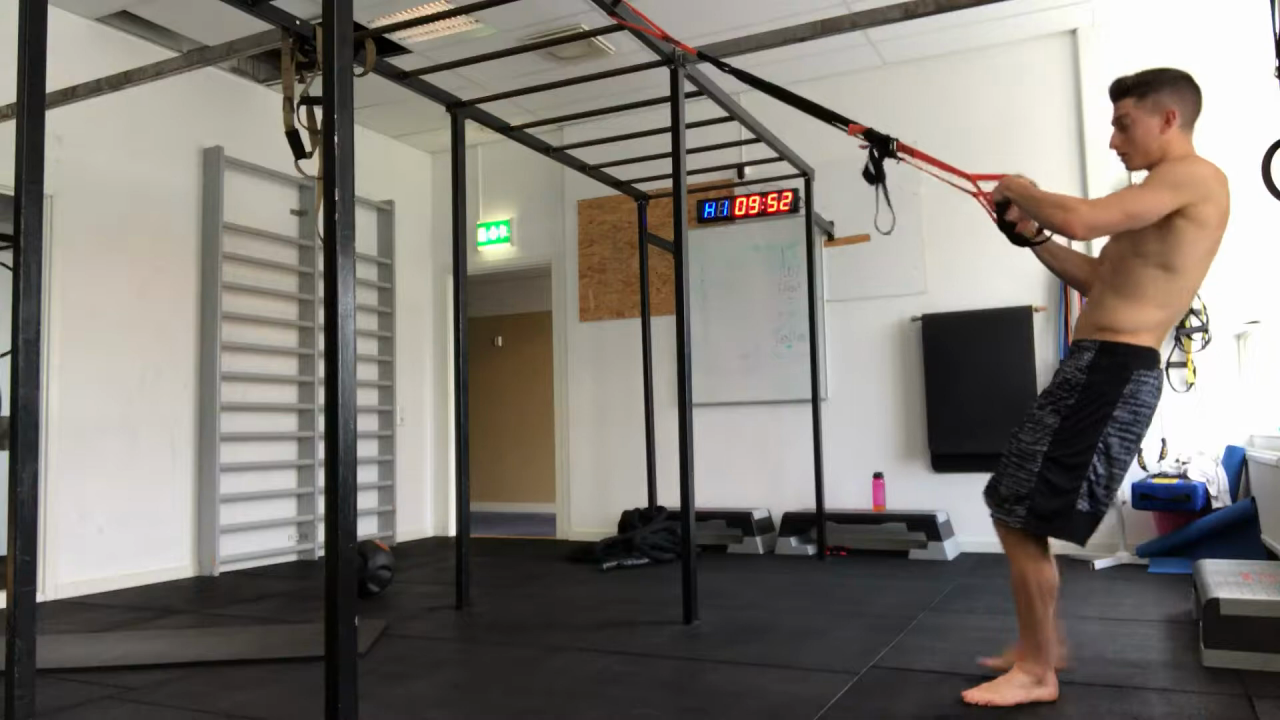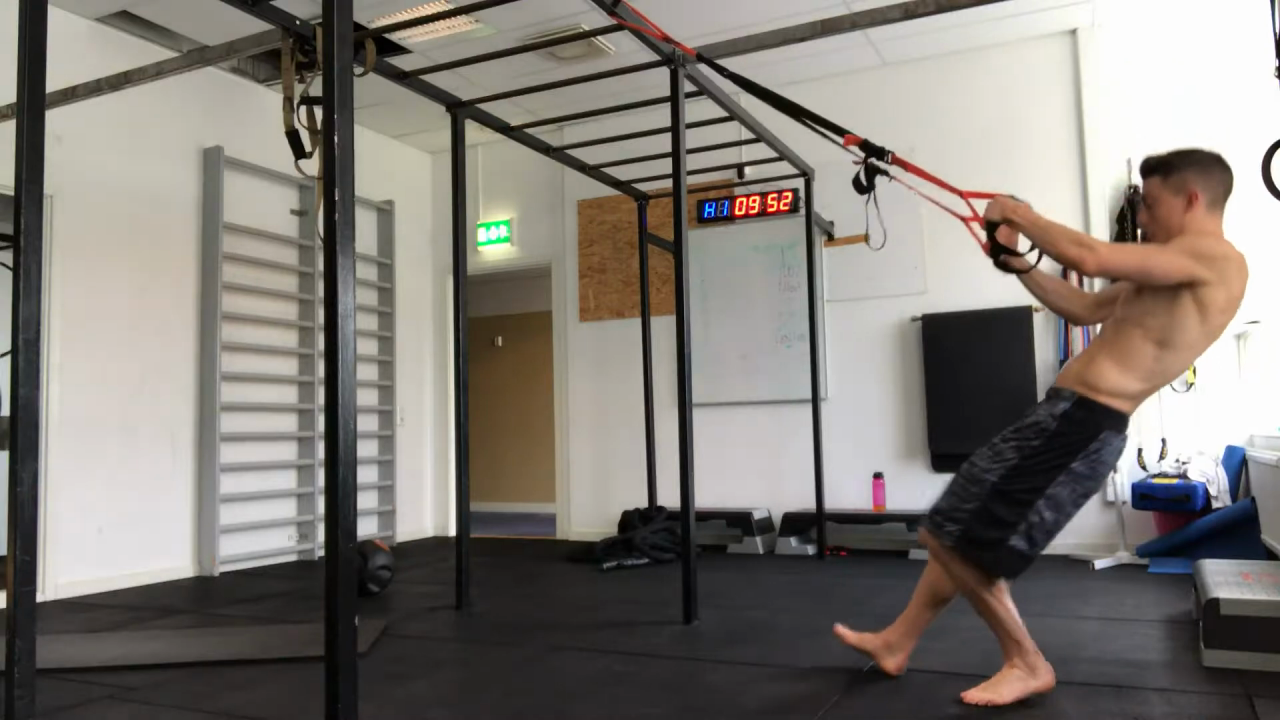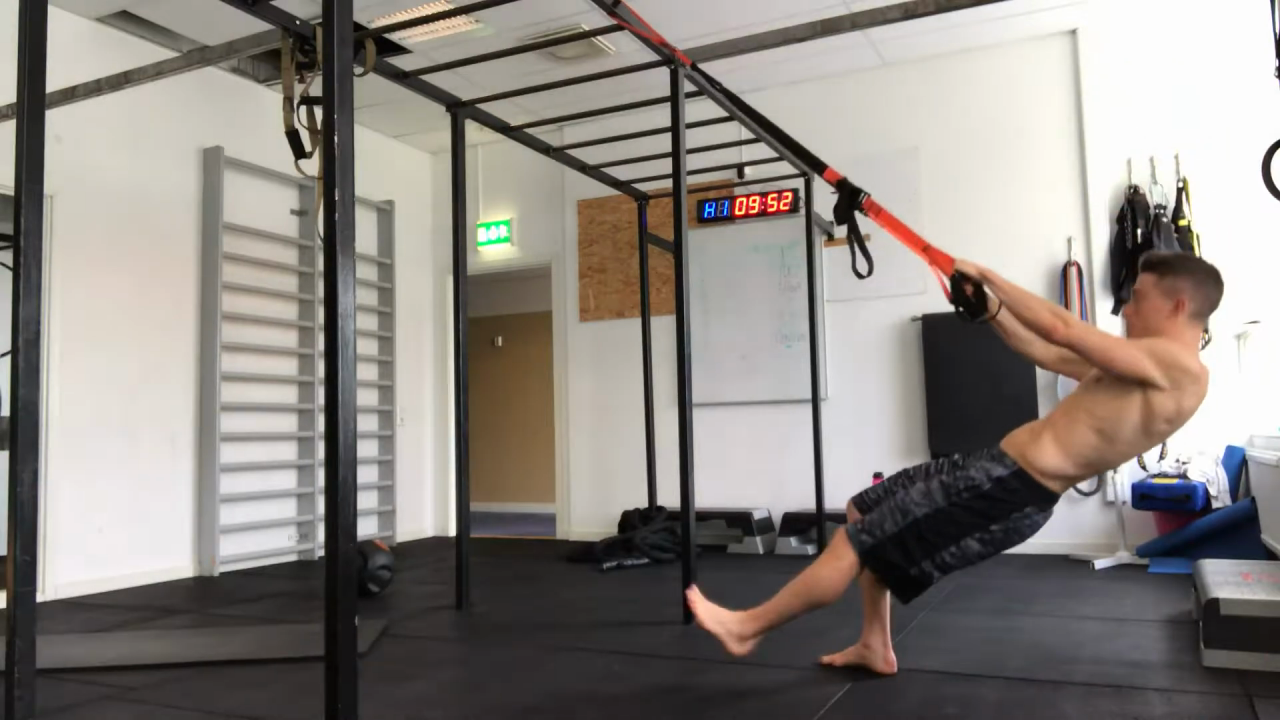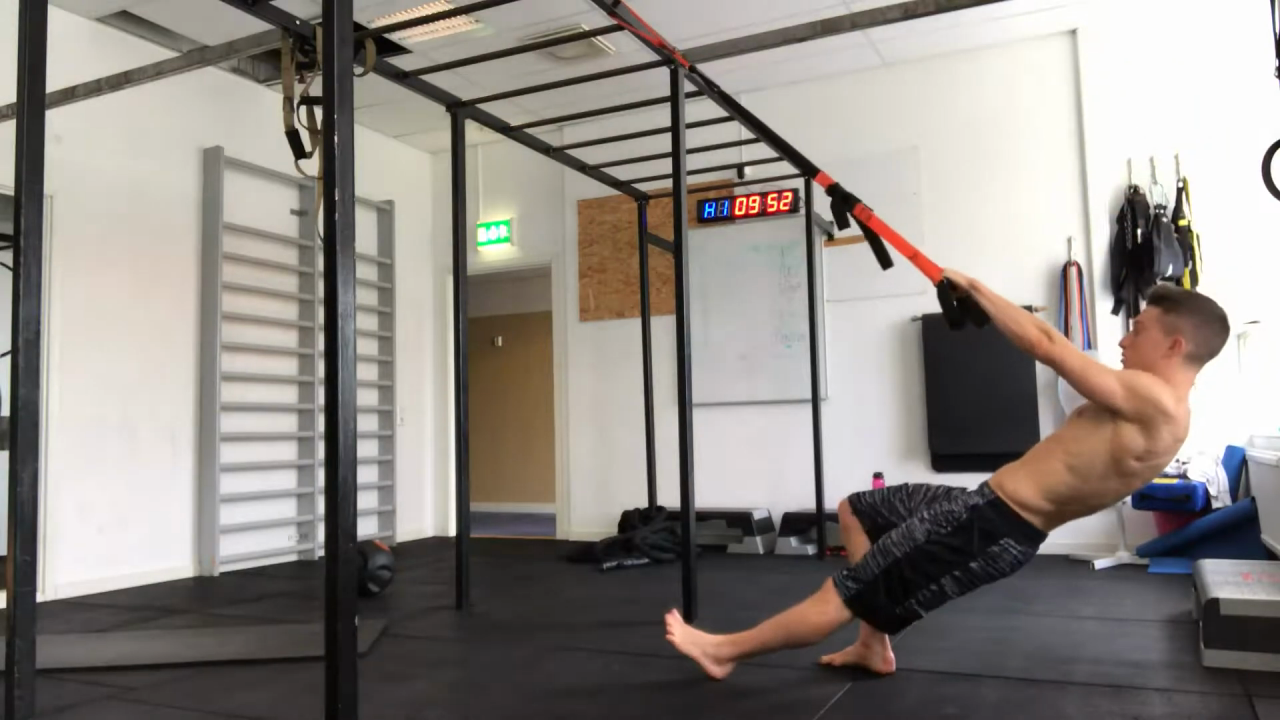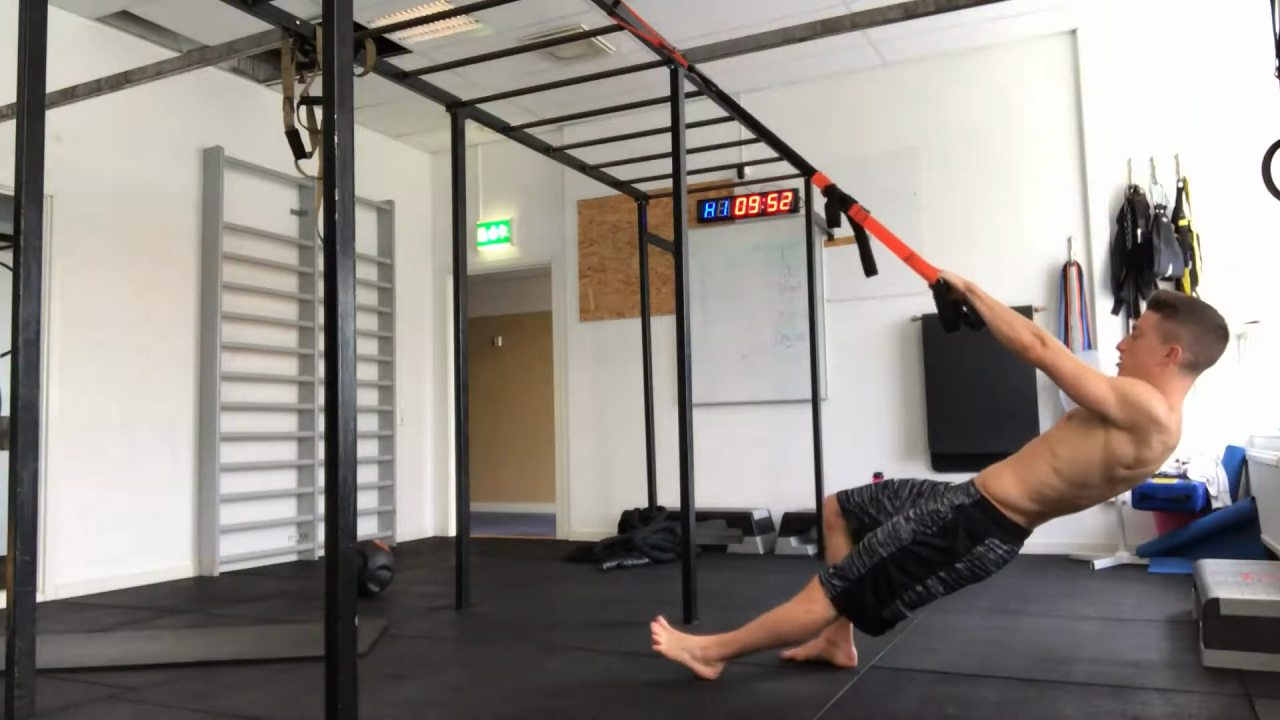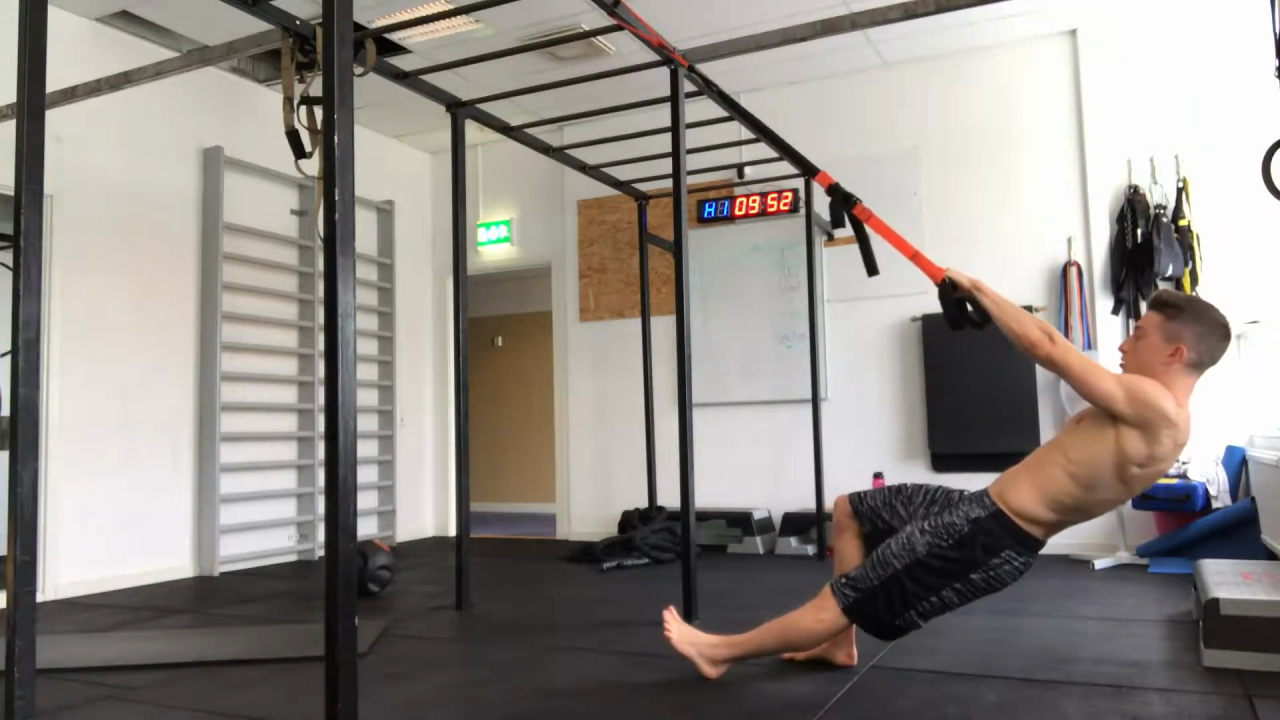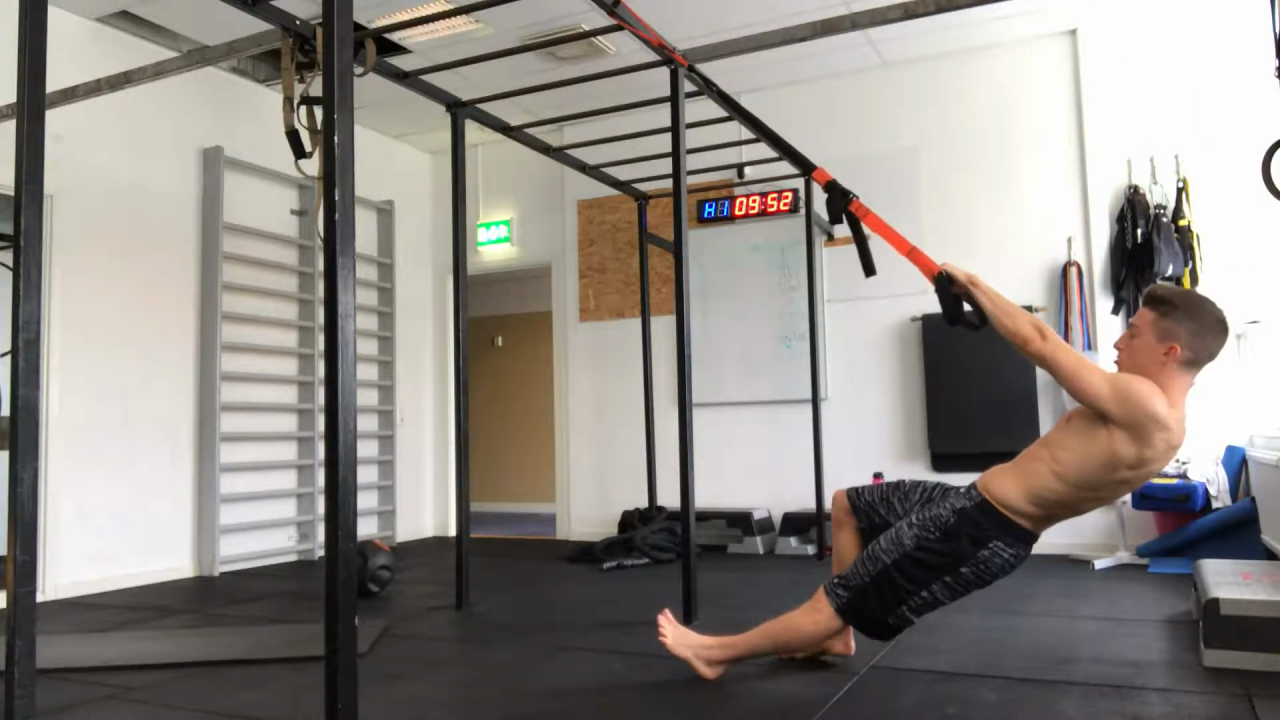
dt=0.5s
person 1, frame 1
left shoulder: (1195, 177)
right shoulder: (1166, 194)
left elbow: (1078, 220)
right elbow: (1097, 278)
left wrist: (1021, 190)
right wrist: (1032, 233)
left hip: (1112, 370)
right hip: (1101, 367)
left knee: (1022, 518)
right knee: (1015, 507)
left ankle: (1036, 671)
right ankle: (1034, 645)
person 1, frame 2
left shoulder: (1216, 258)
right shoulder: (1181, 271)
left elbow: (1088, 257)
right elbow: (1082, 306)
left wrist: (1018, 214)
right wrist: (1017, 259)
left hip: (1079, 425)
right hip: (1072, 417)
left knee: (958, 538)
right knee: (950, 527)
left ankle: (1025, 664)
right ankle: (894, 643)
person 1, frame 3
left shoulder: (1179, 367)
right shoulder: (1149, 364)
left elbow: (1059, 330)
right elbow: (1050, 354)
left wrist: (986, 275)
right wrist: (987, 306)
left hip: (1010, 490)
right hip: (1003, 471)
left knee: (851, 544)
right knee: (865, 512)
left ankle: (747, 629)
right ankle: (875, 645)
person 1, frame 4
left shoulder: (1154, 401)
right shoulder: (1151, 407)
left elbow: (1045, 344)
right elbow: (1055, 349)
left wrist: (973, 286)
right wrist: (979, 302)
left hip: (991, 527)
right hip: (993, 513)
left knee: (838, 596)
right knee: (854, 510)
left ankle: (724, 651)
right ankle: (874, 646)
person 1, frame 5
left shoulder: (1146, 410)
right shoulder: (1145, 414)
left elbow: (1038, 349)
left wrist: (968, 289)
left hip: (974, 527)
right hip: (975, 505)
left knee: (825, 594)
right knee: (838, 509)
left ankle: (713, 651)
right ankle: (838, 641)
person 1, frame 6
left shoulder: (1155, 407)
right shoulder: (1149, 416)
left elbow: (1047, 347)
left wrist: (976, 288)
left hip: (990, 538)
right hip: (984, 510)
left knee: (837, 602)
right knee: (849, 511)
left ankle: (720, 651)
right ankle: (839, 644)
person 1, frame 7
left shoulder: (1145, 406)
right shoulder: (1152, 412)
left elbow: (1039, 343)
right elbow: (1049, 351)
left wrist: (971, 282)
right wrist: (977, 298)
left hip: (981, 529)
right hip: (982, 511)
left knee: (833, 601)
right knee: (847, 505)
left ankle: (716, 652)
right ankle: (837, 635)
